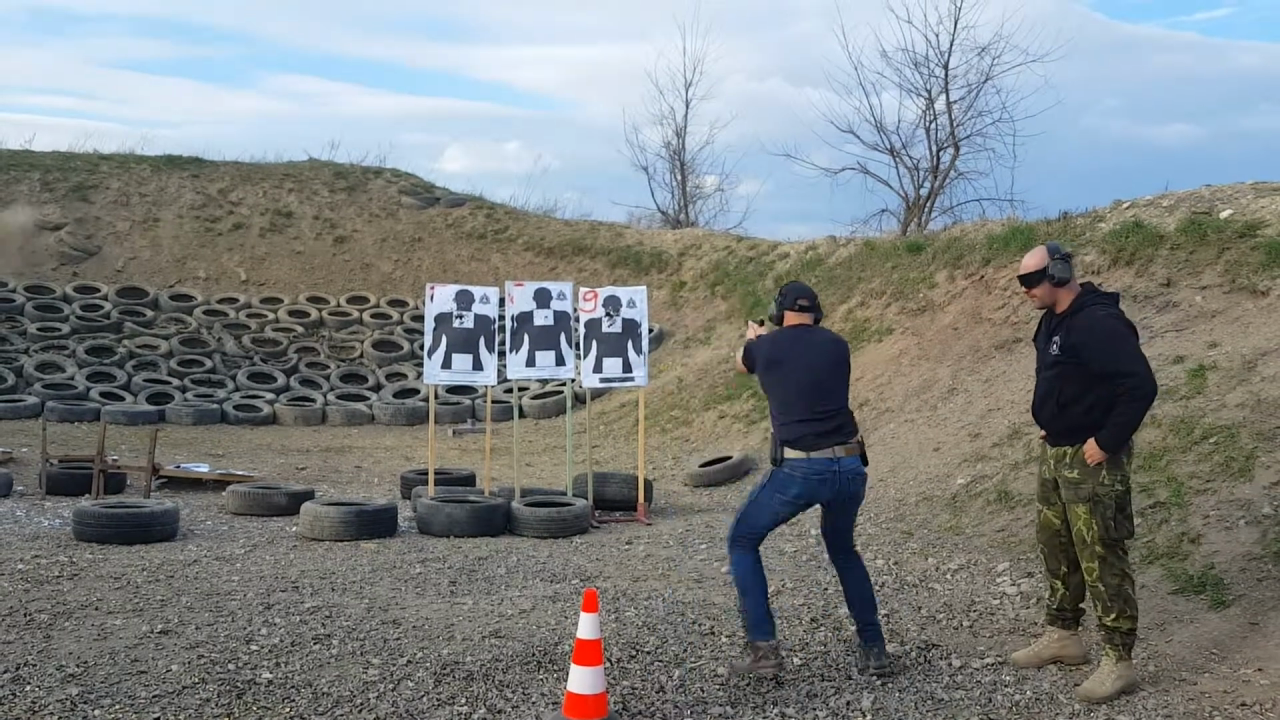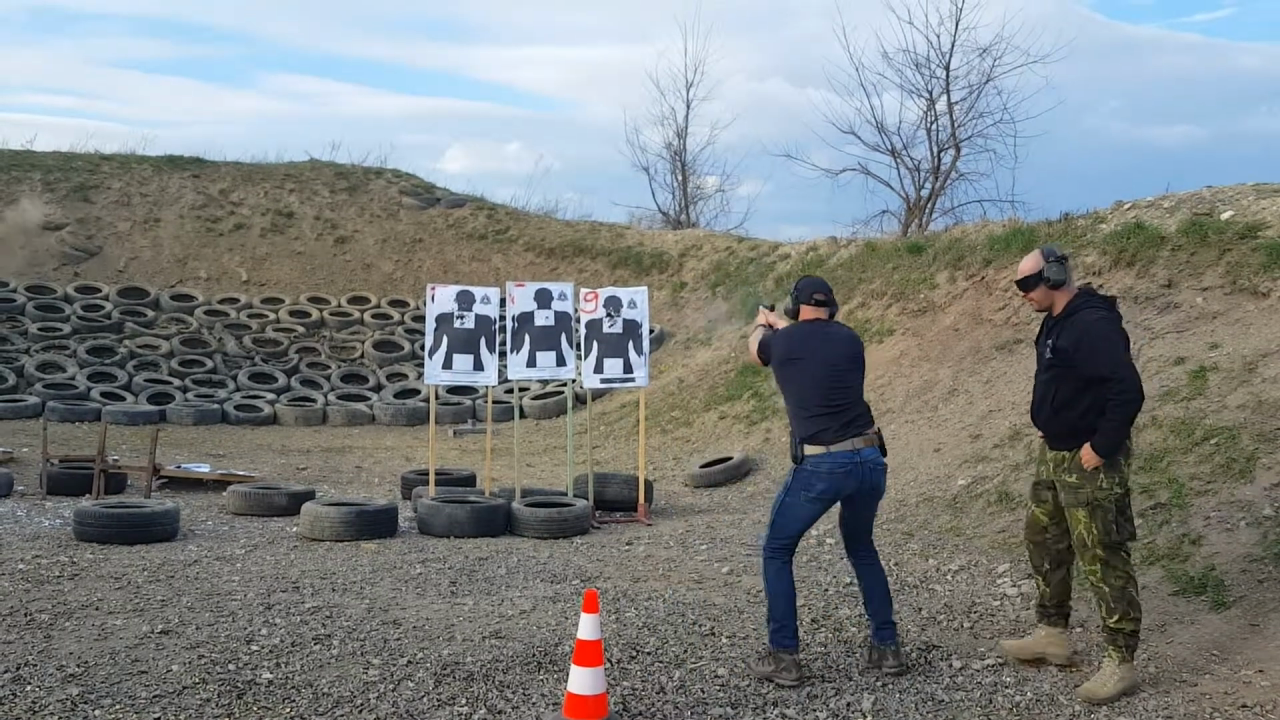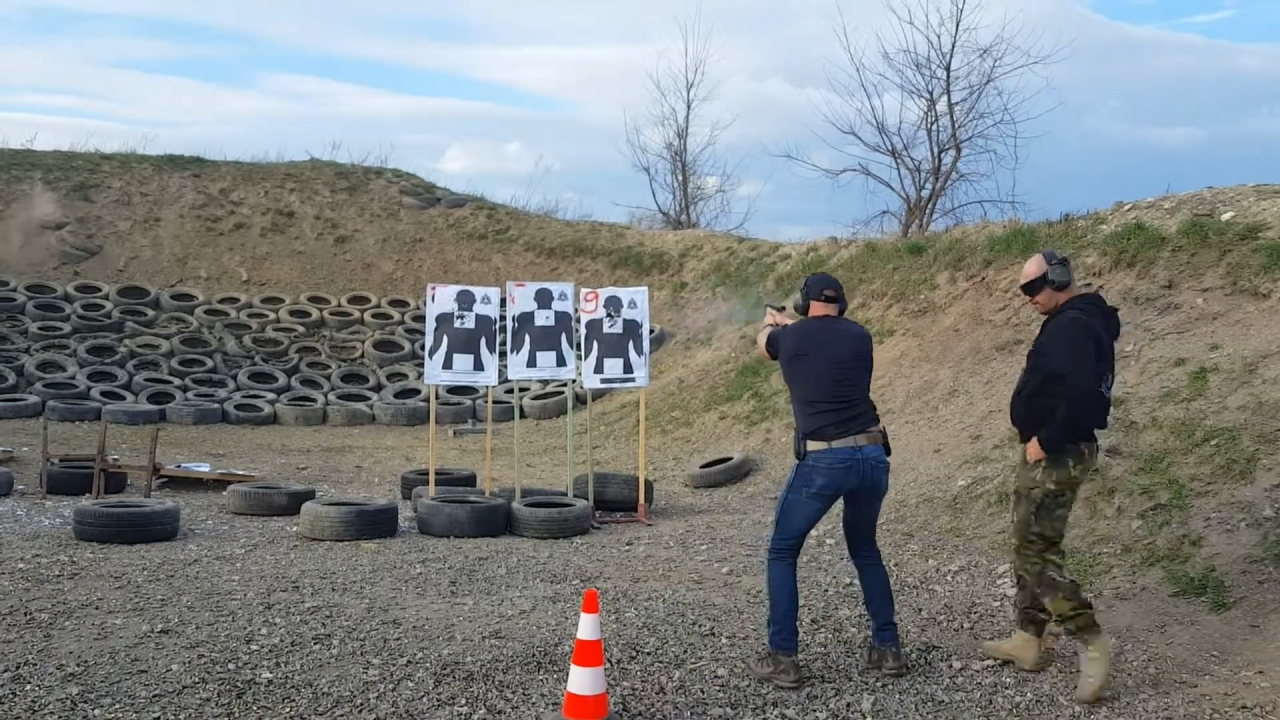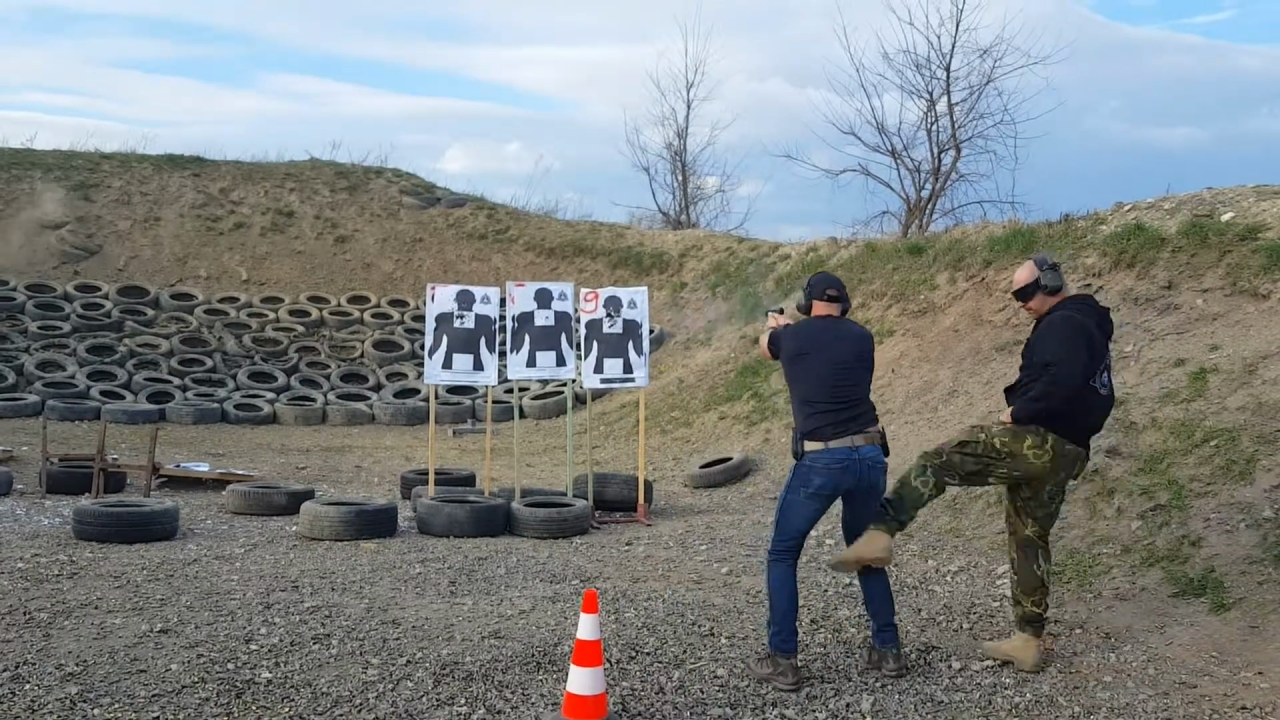
dt=0.2s
person 1, frame 1
left shoulder: (1100, 323)
right shoulder: (1053, 321)
left elbow: (1140, 386)
left wrist: (1107, 442)
left hip: (1090, 458)
right hip: (1056, 452)
left knee: (1101, 557)
right knee: (1056, 546)
left ankle: (1118, 661)
right ankle: (1062, 635)
person 1, frame 2
left shoulder: (1094, 326)
right shoulder: (1061, 323)
left elbow: (1128, 393)
left wrist: (1101, 447)
left hip: (1091, 462)
right hip: (1059, 455)
left knee: (1104, 559)
right knee: (1044, 542)
left ankle: (1121, 664)
right ankle: (1051, 634)
person 1, frame 3
left shoulder: (1069, 328)
right shoulder: (1088, 324)
left elbow: (1076, 392)
left wrist: (1045, 441)
left hip: (1052, 456)
right hip: (1059, 451)
left knee: (1036, 549)
right knee: (1028, 545)
left ankle: (1092, 641)
right ankle: (1028, 638)
person 1, frame 4
left shoulder: (1064, 323)
right shoulder: (1090, 327)
left elbow: (1061, 380)
right elbow: (1093, 394)
left wrist: (1019, 412)
left hip: (1032, 438)
right hip: (1066, 452)
left knee: (934, 465)
right knee: (1031, 541)
left ankle: (877, 537)
right ankle: (1027, 640)
person 2, frame 1
left shoulder: (763, 348)
right shoulder: (837, 346)
left elbow: (741, 361)
left hip: (798, 470)
right hip: (849, 467)
left knee: (742, 541)
right knee: (843, 551)
left ankle: (763, 646)
right ankle: (873, 648)
person 2, frame 2
left shoulder: (780, 342)
right shoulder: (850, 339)
left elbow: (755, 348)
left wrist: (763, 323)
left hip: (820, 465)
right hip: (869, 459)
left knee: (777, 552)
right knee: (861, 548)
left ankle: (784, 656)
right ankle: (886, 646)
person 2, frame 3
left shoulder: (789, 338)
right shoulder: (860, 337)
left elbow: (763, 344)
left wrist: (772, 322)
left hip: (822, 461)
right hip: (872, 456)
left knee: (782, 554)
right knee: (864, 549)
left ankle: (783, 658)
right ankle: (887, 647)
person 2, frame 4
left shoulder: (791, 337)
right shoulder: (862, 337)
left elbow: (765, 347)
left wrist: (775, 325)
left hip: (820, 461)
right hip: (869, 457)
left knee: (783, 555)
left ankle: (783, 660)
right ankle: (887, 649)
